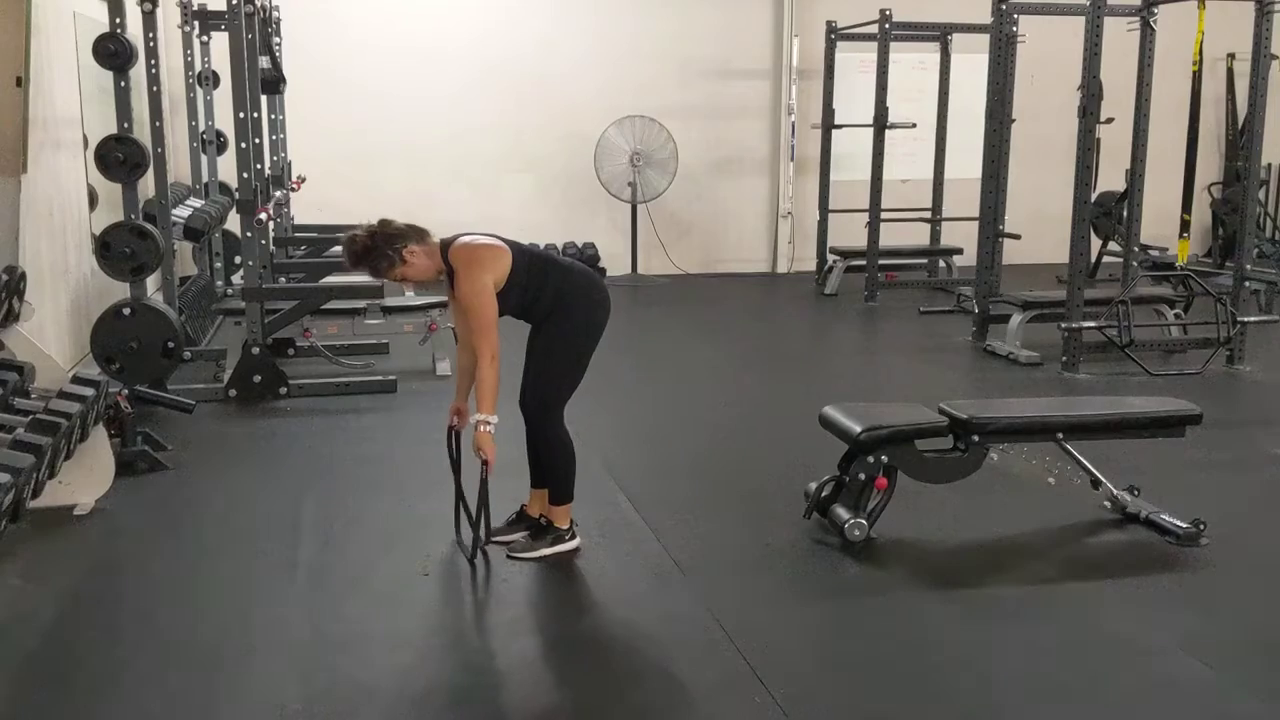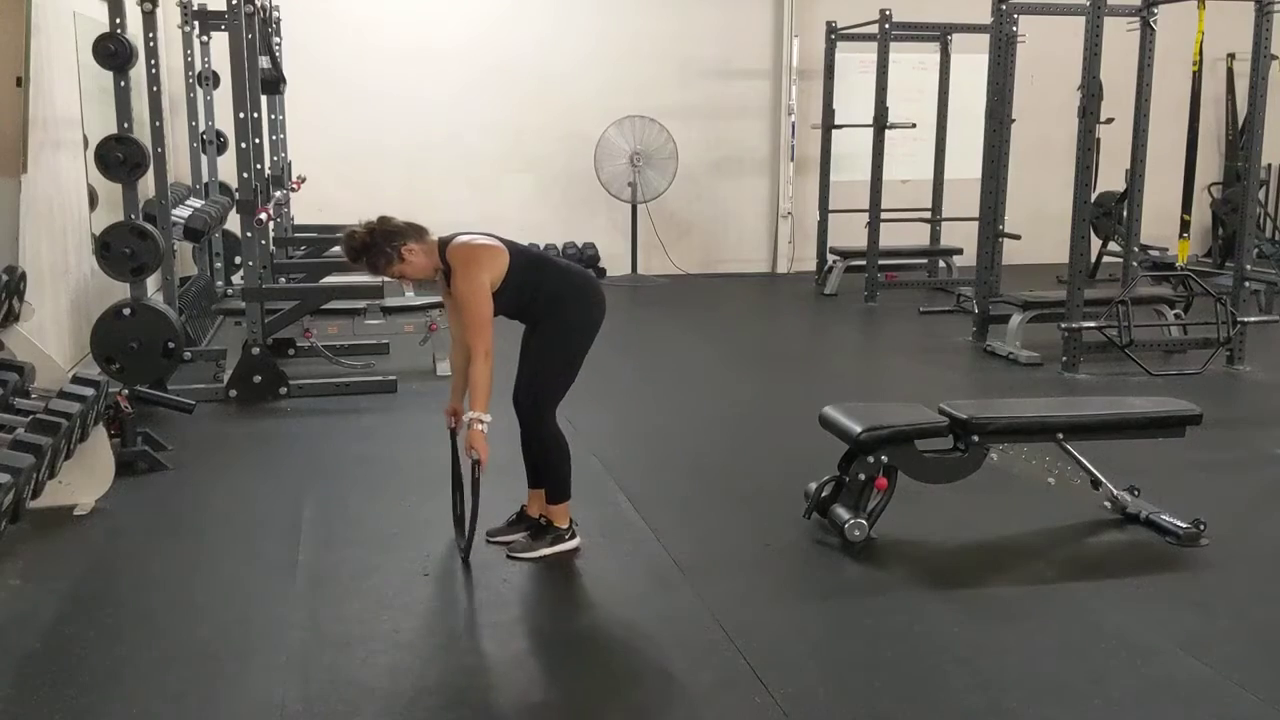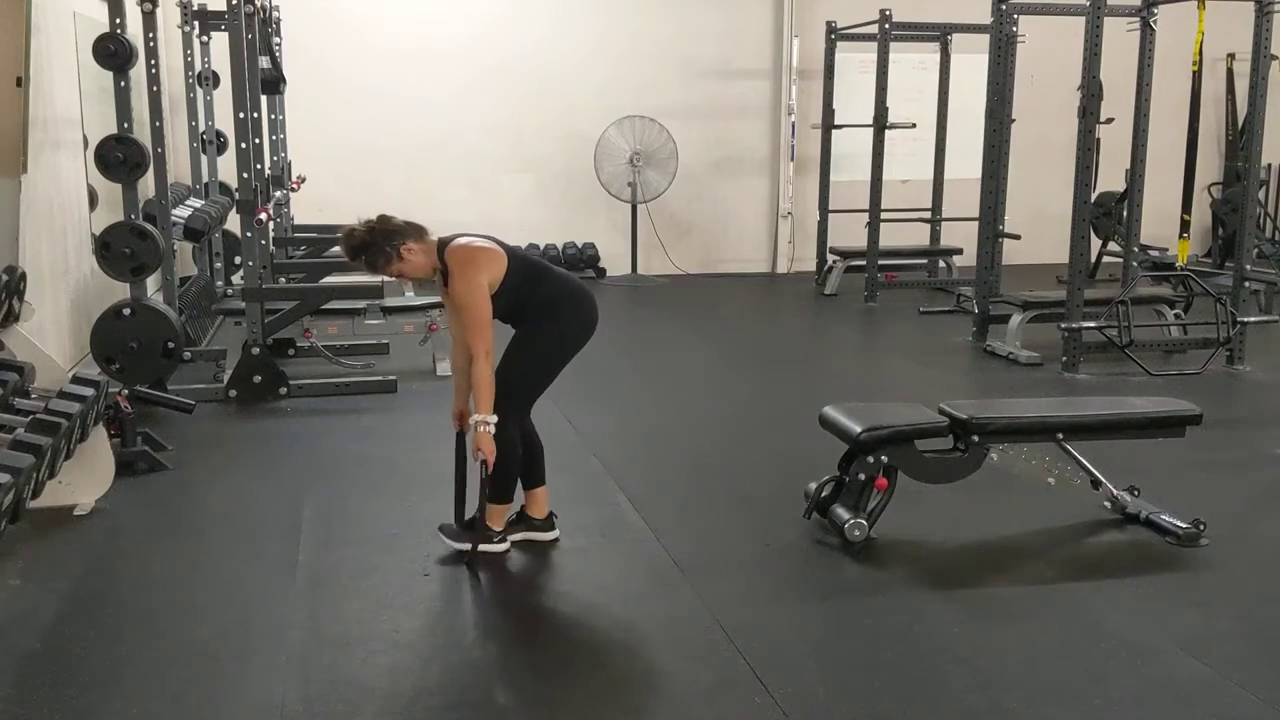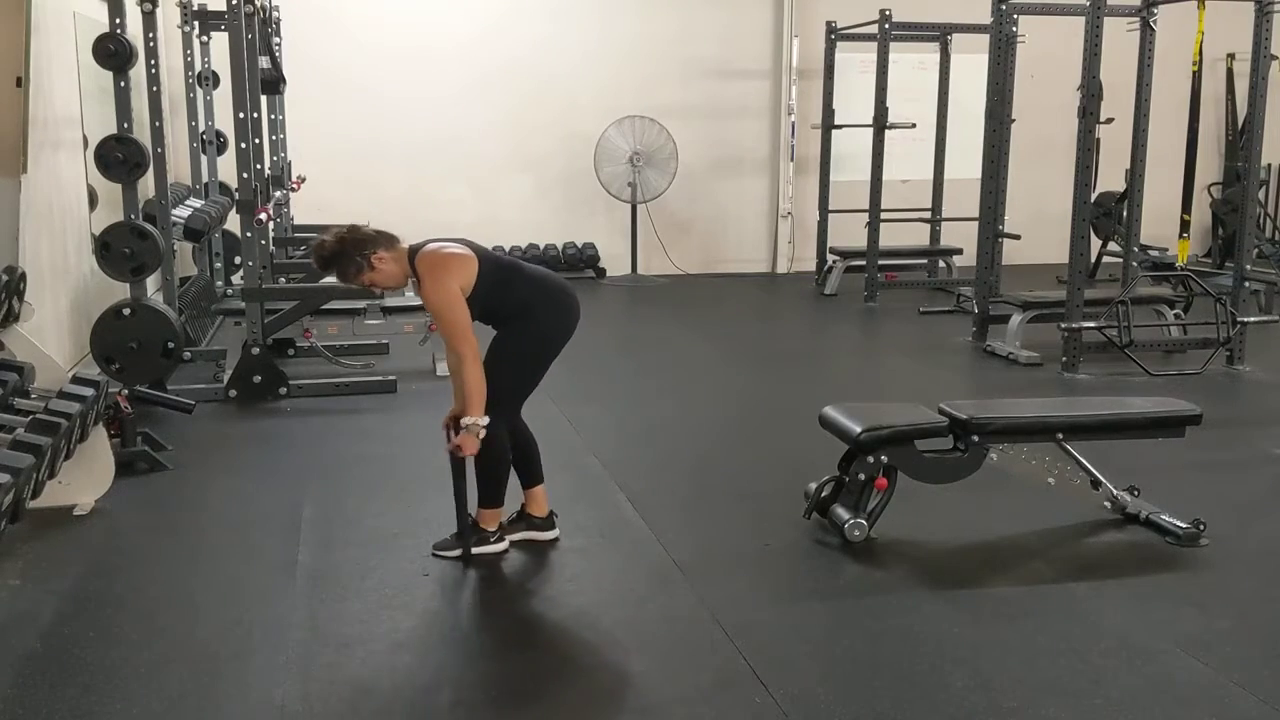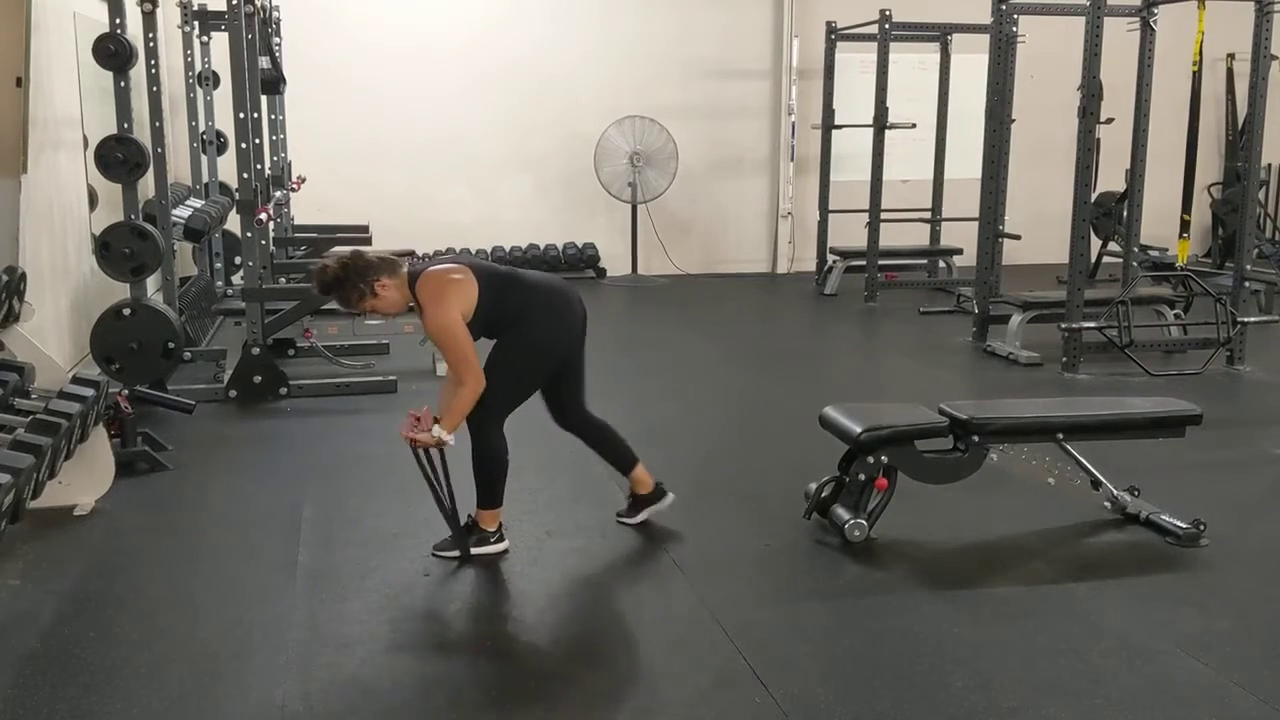
dt=0.4s
person 1, frame 1
left shoulder: (469, 266)
right shoulder: (451, 265)
left elbow: (488, 354)
right elbow: (468, 344)
left wrist: (484, 425)
right wrist: (461, 399)
left hip: (580, 306)
right hip: (557, 311)
left knee: (544, 412)
right knee: (532, 407)
left ankle: (561, 528)
right ankle: (536, 512)
person 1, frame 2
left shoulder: (466, 266)
right shoulder: (446, 267)
left elbow: (481, 353)
right elbow: (462, 343)
left wrist: (476, 422)
right wrist: (456, 399)
left hip: (575, 306)
right hip: (552, 310)
left knee: (537, 412)
right knee: (528, 408)
left ankle: (562, 526)
right ankle: (536, 513)
person 1, frame 3
left shoulder: (464, 268)
right shoulder: (446, 264)
left elbow: (482, 354)
right elbow: (462, 344)
left wrist: (483, 424)
right wrist: (461, 402)
left hip: (566, 314)
right hip: (554, 313)
left knee: (503, 411)
right knee: (510, 411)
left ankle: (493, 528)
right ankle: (538, 516)
person 1, frame 4
left shoulder: (434, 276)
right shoulder: (426, 261)
left elbow: (470, 357)
right elbow: (458, 348)
left wrist: (472, 424)
right wrist: (464, 408)
left hip: (544, 313)
right hip: (549, 306)
left knee: (491, 415)
right knee: (502, 412)
left ankle: (489, 529)
right ankle: (537, 514)
person 1, frame 5
left shoulder: (435, 303)
right shoulder: (428, 281)
left elbow: (473, 381)
right elbow: (461, 363)
left wrist: (440, 433)
right wrist: (439, 415)
left hip: (544, 324)
right hip: (563, 307)
left knee: (484, 418)
right knee: (569, 413)
left ankle: (488, 530)
right ankle: (647, 490)
